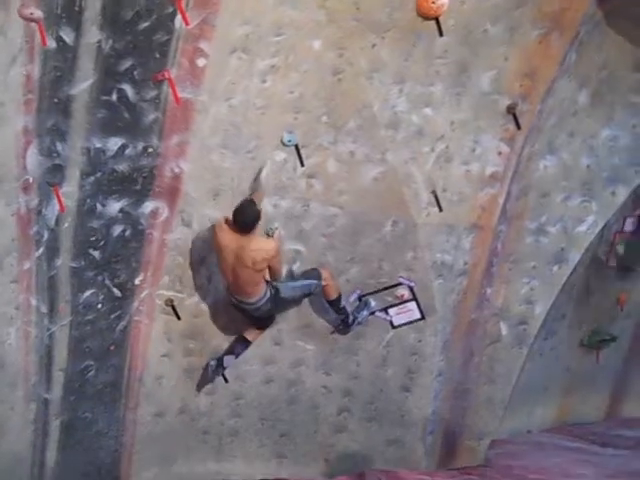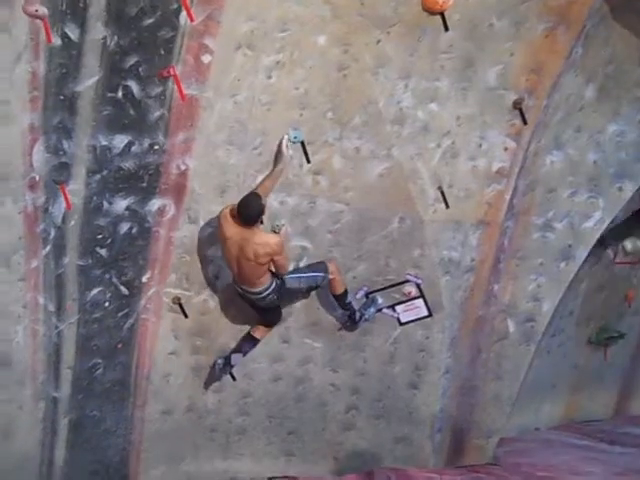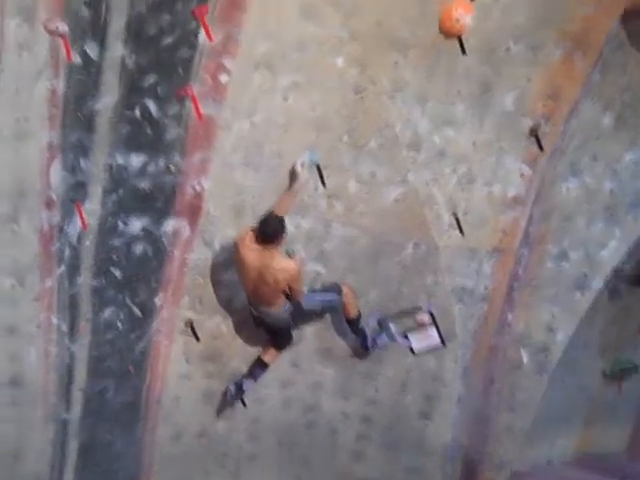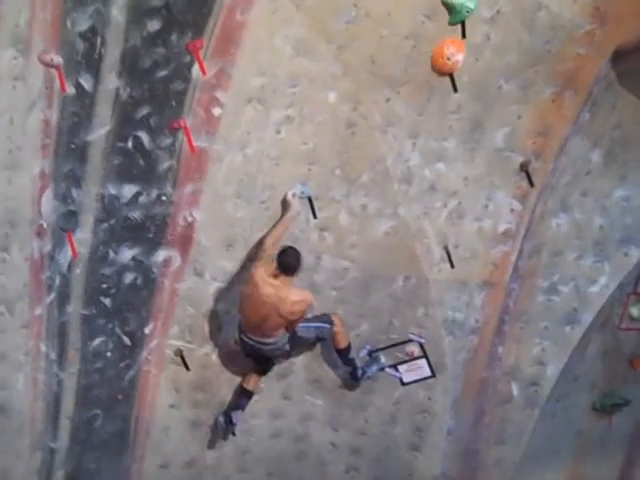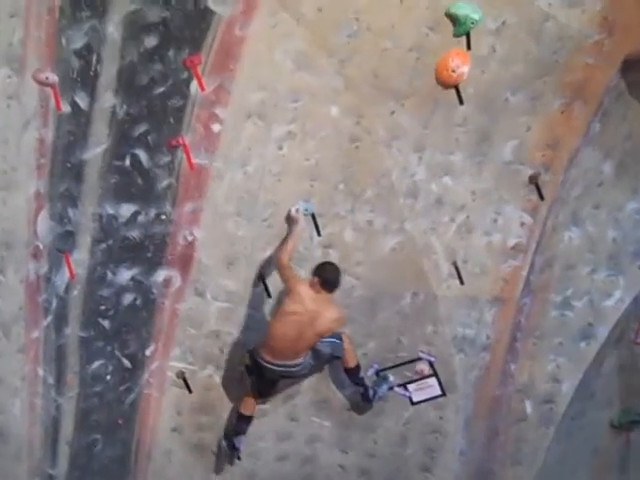
dt=0.3s
person 1, frame 1
left shoulder: (220, 230)
right shoulder: (268, 247)
left elbow: (242, 223)
right elbow: (276, 275)
left hip: (236, 299)
right hip: (262, 303)
left knee: (260, 325)
right knee: (324, 276)
left ankle: (219, 364)
right ankle: (348, 318)
person 1, frame 2
left shoulder: (225, 218)
right shoulder: (271, 242)
left elbow: (256, 194)
right elbow: (283, 271)
left wrist: (280, 164)
left hip: (243, 290)
right hip: (268, 293)
left knee: (268, 321)
right knee: (331, 269)
left ankle: (227, 362)
right ankle: (351, 315)
person 1, frame 3
left shoulder: (244, 242)
right shoulder: (289, 268)
left elbow: (272, 215)
right elbow: (298, 297)
left wrist: (297, 184)
left hip: (257, 311)
right hip: (281, 315)
left knee: (278, 344)
right knee: (344, 292)
left ankle: (239, 388)
right ankle: (363, 341)
person 1, frame 4
left shoulder: (257, 274)
right shoulder: (303, 299)
right elbow: (293, 325)
left hip: (246, 339)
right hip: (275, 345)
left knee: (259, 369)
right knee: (335, 323)
left ankle: (229, 418)
right ankle: (353, 371)
person 1, frame 5
left shoulder: (298, 291)
right shoulder: (336, 316)
left hip: (265, 363)
right hip: (300, 366)
left knee: (255, 394)
right knee: (343, 342)
right ankle: (363, 391)
